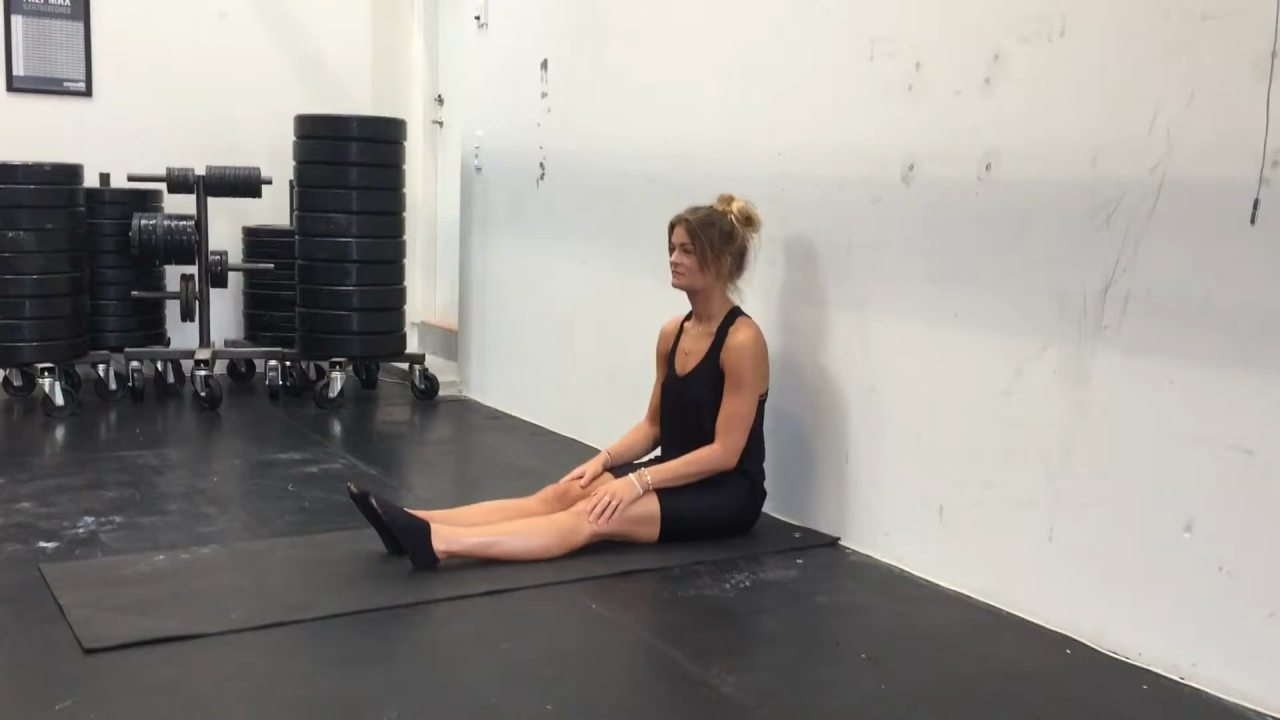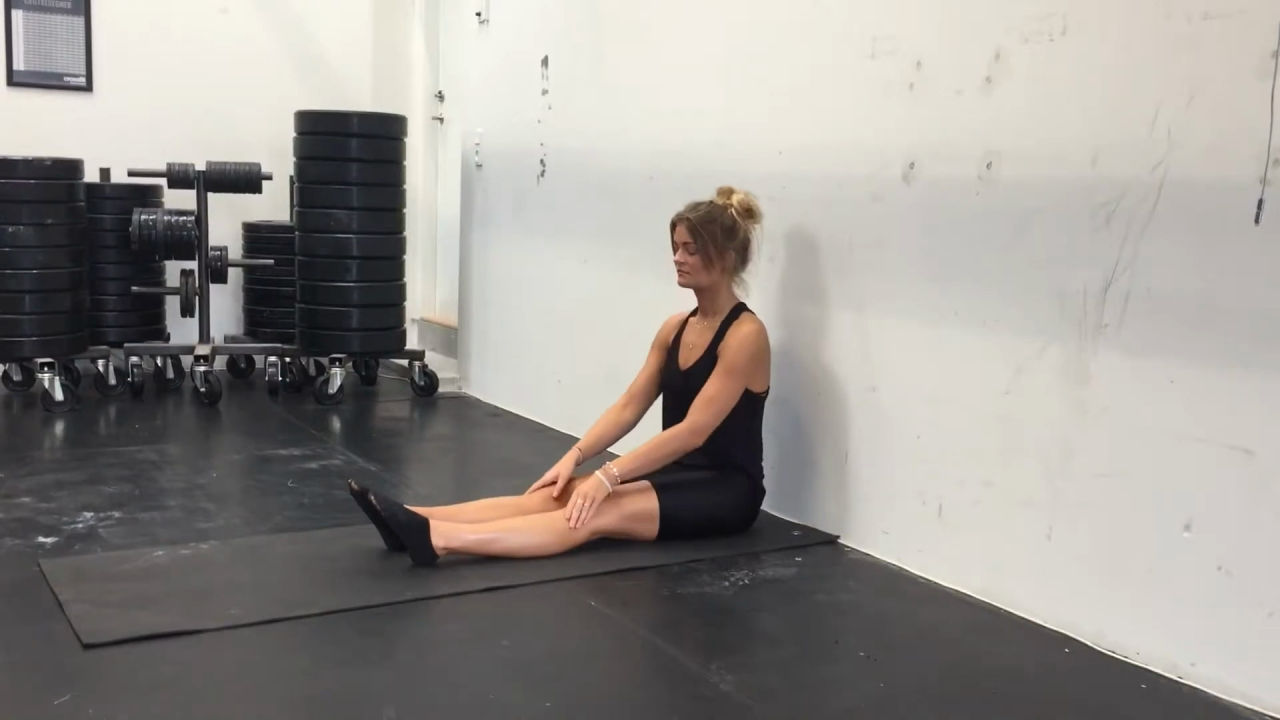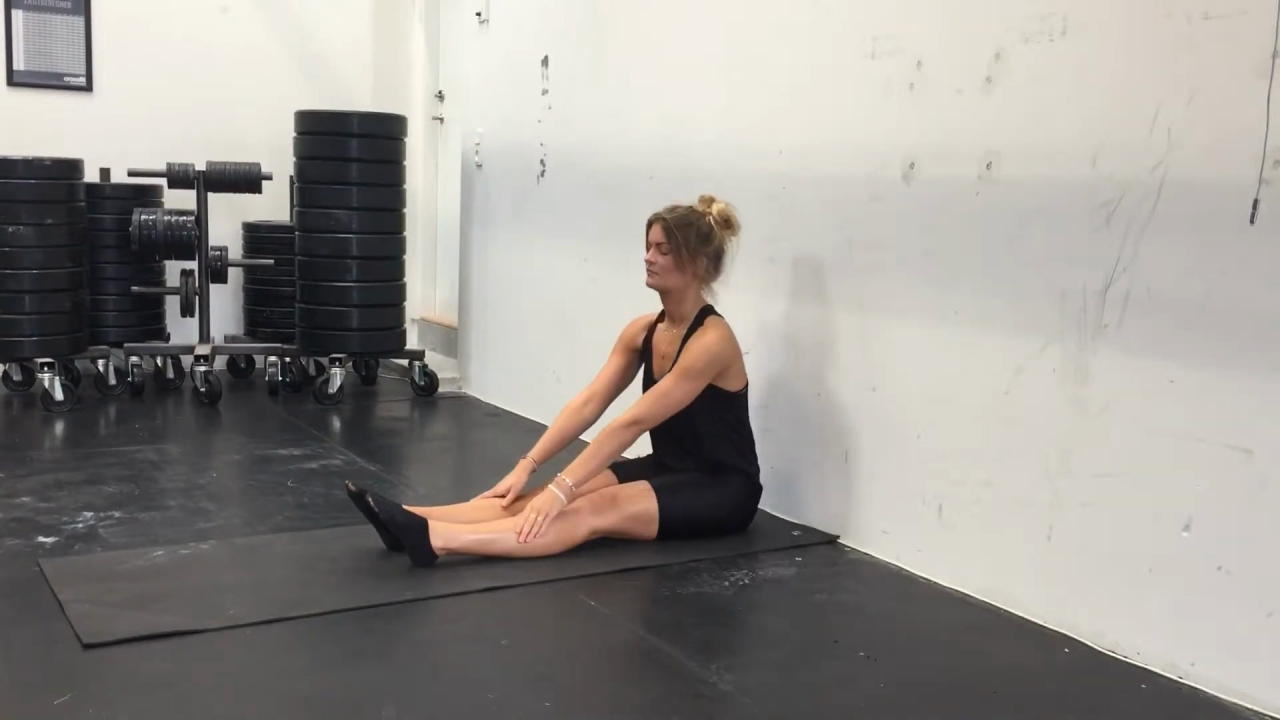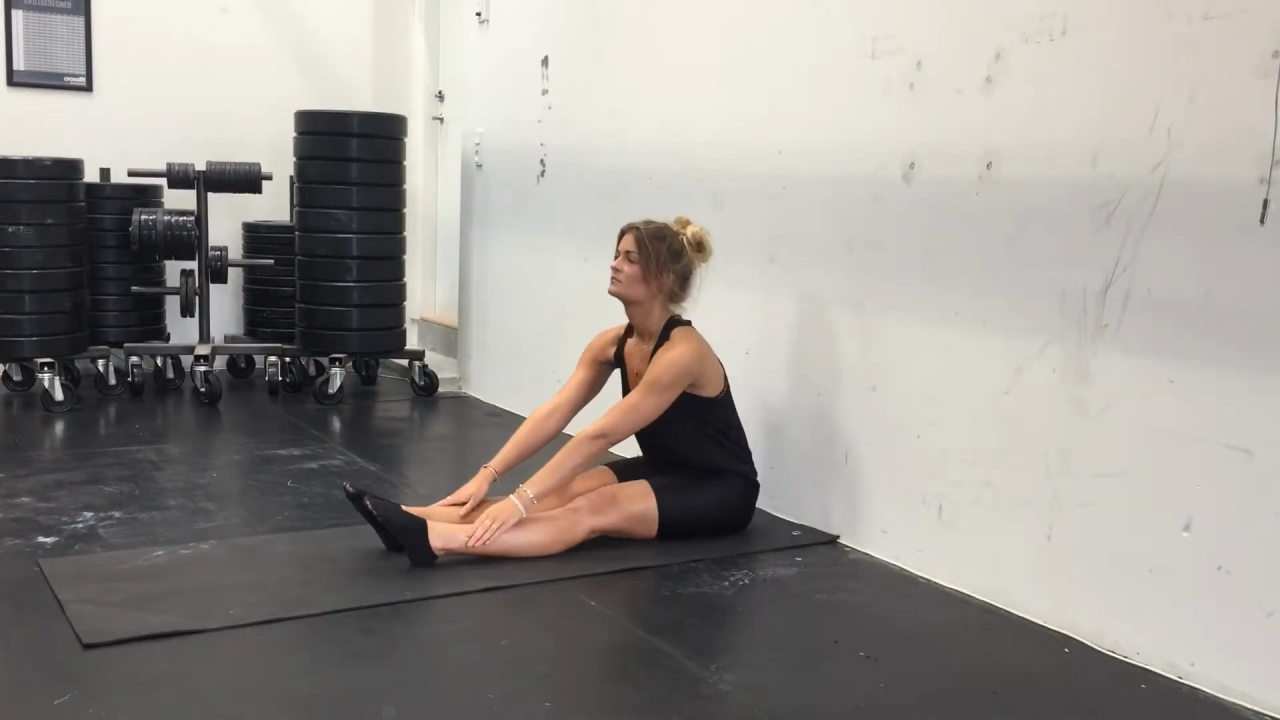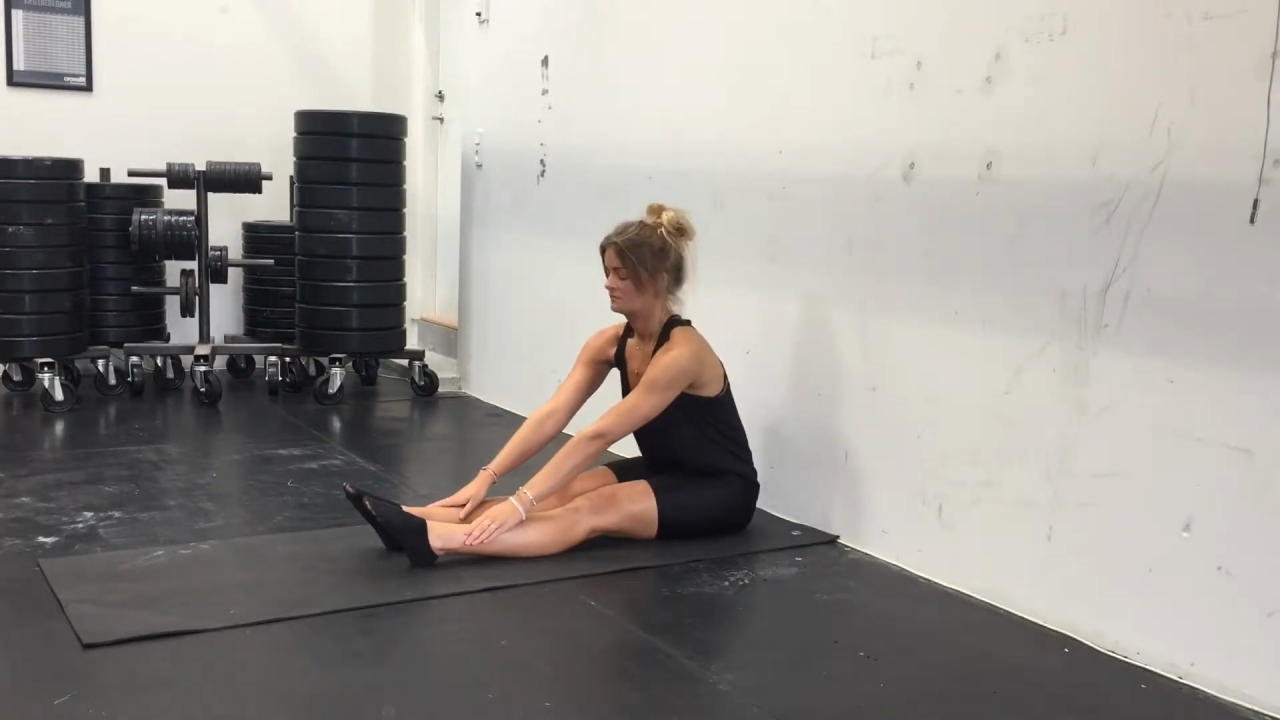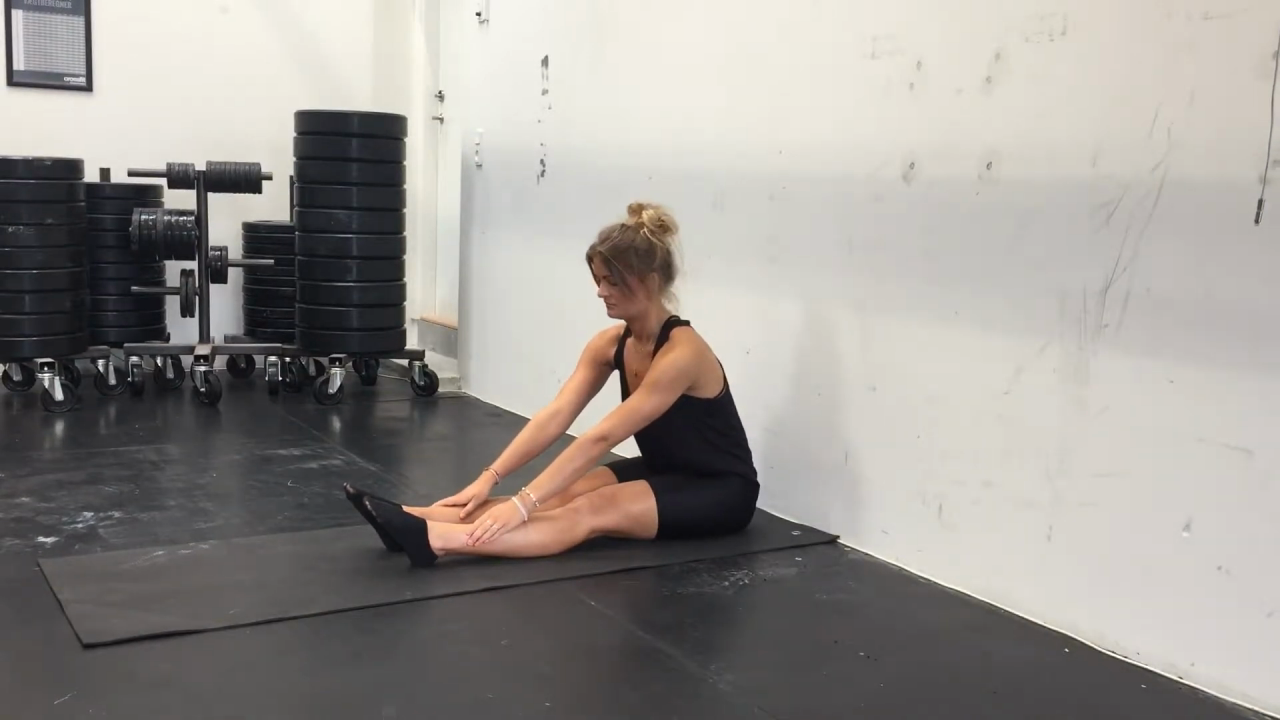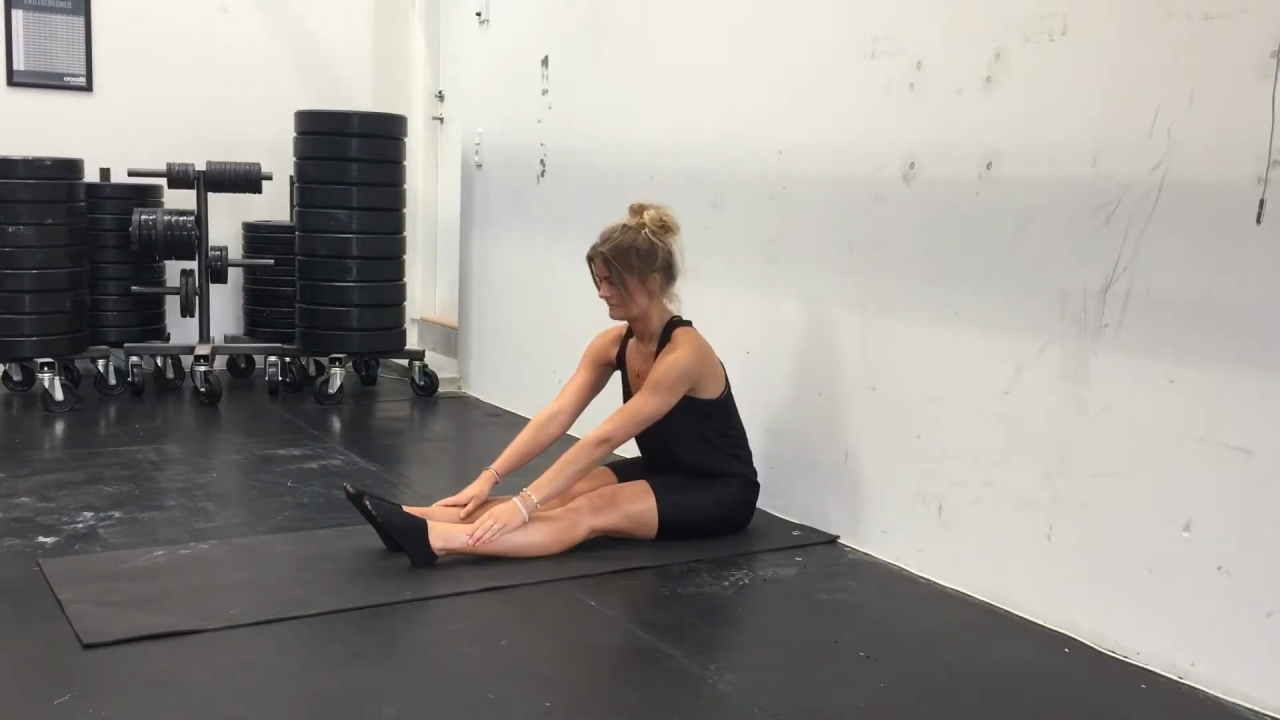
dt=0.7s
person 1, frame 1
left shoulder: (742, 340)
right shoulder: (672, 332)
left elbow: (725, 451)
left wrist: (638, 482)
right wrist: (604, 459)
left hip: (727, 493)
right hip: (676, 474)
left knee: (595, 515)
right knee: (561, 494)
left ankle: (438, 543)
right ankle: (421, 527)
person 1, frame 2
left shoulder: (745, 335)
right shoulder: (676, 328)
left elbow: (694, 430)
right elbow: (628, 406)
left wrist: (607, 477)
right wrist: (574, 456)
left hip: (726, 490)
right hip: (675, 472)
left knee: (599, 512)
right knee: (559, 496)
left ankle: (436, 539)
right ankle: (416, 521)
person 1, frame 3
left shoulder: (712, 340)
right shoulder: (643, 330)
left elbow: (633, 422)
right elbow: (587, 403)
left wrist: (561, 489)
right wrist: (526, 466)
left hip: (723, 490)
right hip: (667, 469)
left knee: (595, 510)
right knee: (560, 497)
left ankle: (435, 540)
right ankle: (415, 521)
person 1, frame 4
left shoulder: (682, 352)
right shoulder: (613, 343)
left elbow: (600, 435)
right elbow: (553, 414)
left wrist: (521, 500)
right wrist: (487, 475)
left hip: (720, 489)
right hip: (663, 469)
left knee: (592, 511)
right knee: (564, 491)
left ankle: (432, 539)
right ankle: (416, 523)
person 1, frame 5
left shoulder: (682, 352)
right shoulder: (610, 341)
left elbow: (599, 435)
right elbow: (552, 415)
left wrist: (521, 502)
right wrist: (486, 477)
left hip: (720, 490)
right hip: (661, 469)
left knee: (590, 511)
right knee: (564, 492)
left ankle: (433, 539)
right ankle: (415, 521)
person 1, frame 6
left shoulder: (682, 352)
right shoulder: (610, 343)
left elbow: (601, 437)
right elbow: (554, 416)
left wrist: (524, 503)
right wrist: (489, 478)
left hip: (720, 490)
right hip: (661, 470)
left knee: (589, 512)
right knee: (564, 493)
left ankle: (431, 539)
right ankle: (416, 521)
person 1, frame 7
left shoulder: (684, 352)
right shoulder: (612, 343)
left elbow: (603, 439)
right elbow: (555, 416)
left wrist: (525, 503)
right wrist: (489, 478)
left hip: (720, 491)
right hip: (660, 471)
left knee: (588, 511)
right knee: (564, 494)
left ankle: (431, 539)
right ankle: (415, 521)
